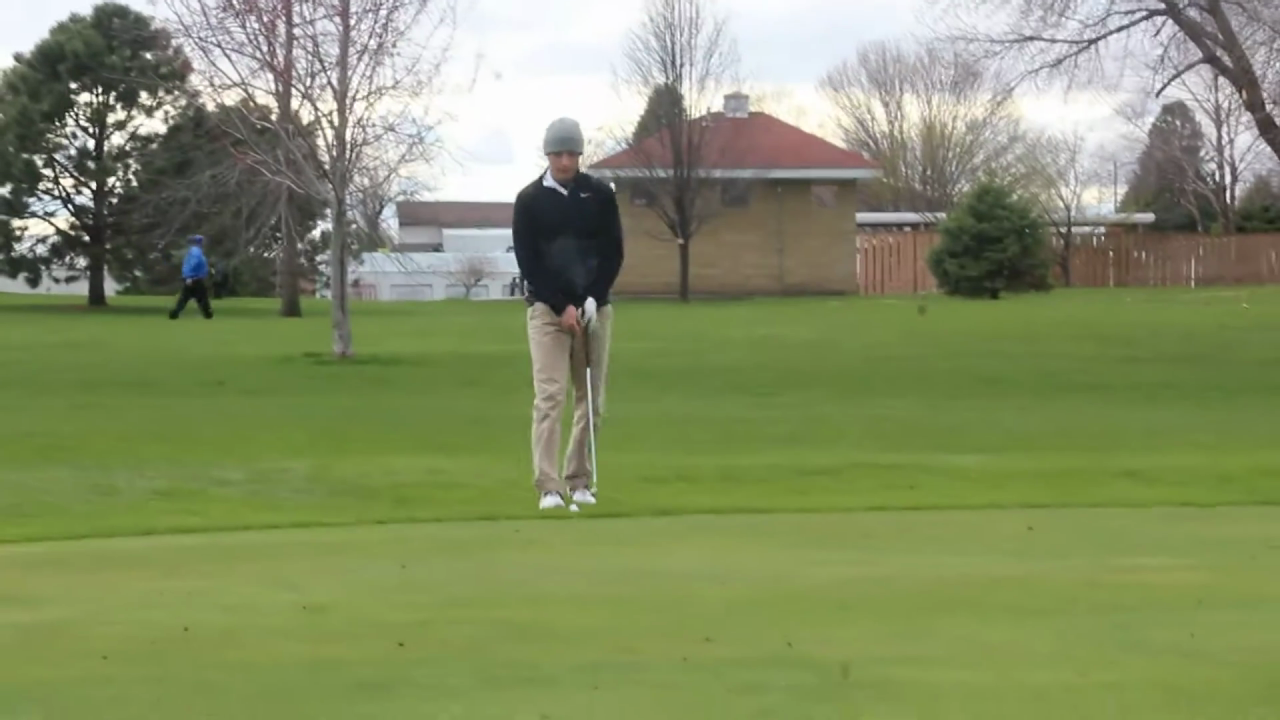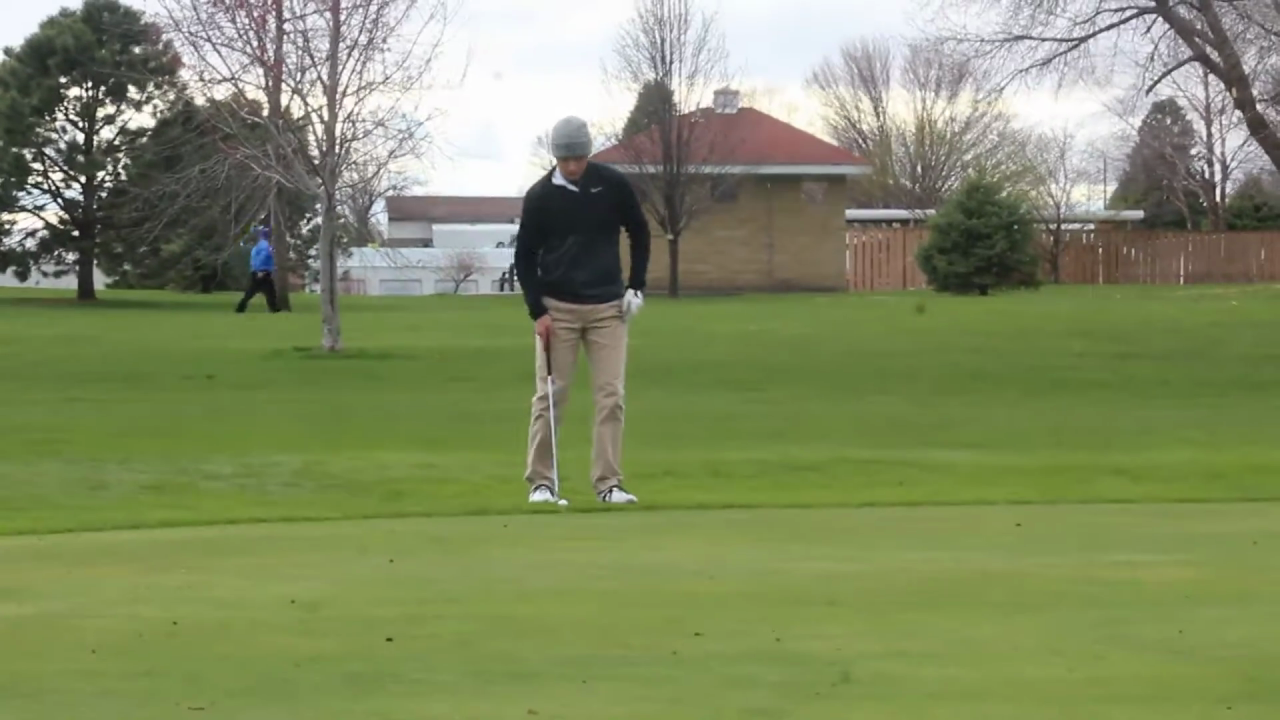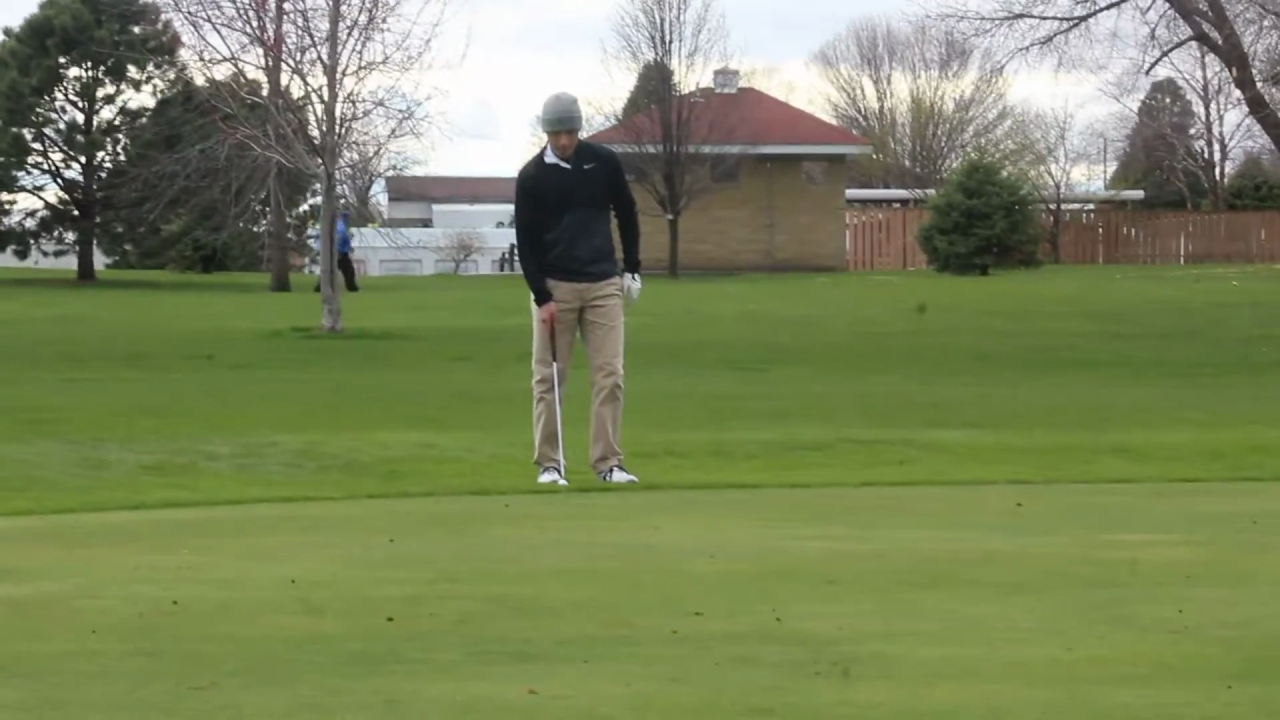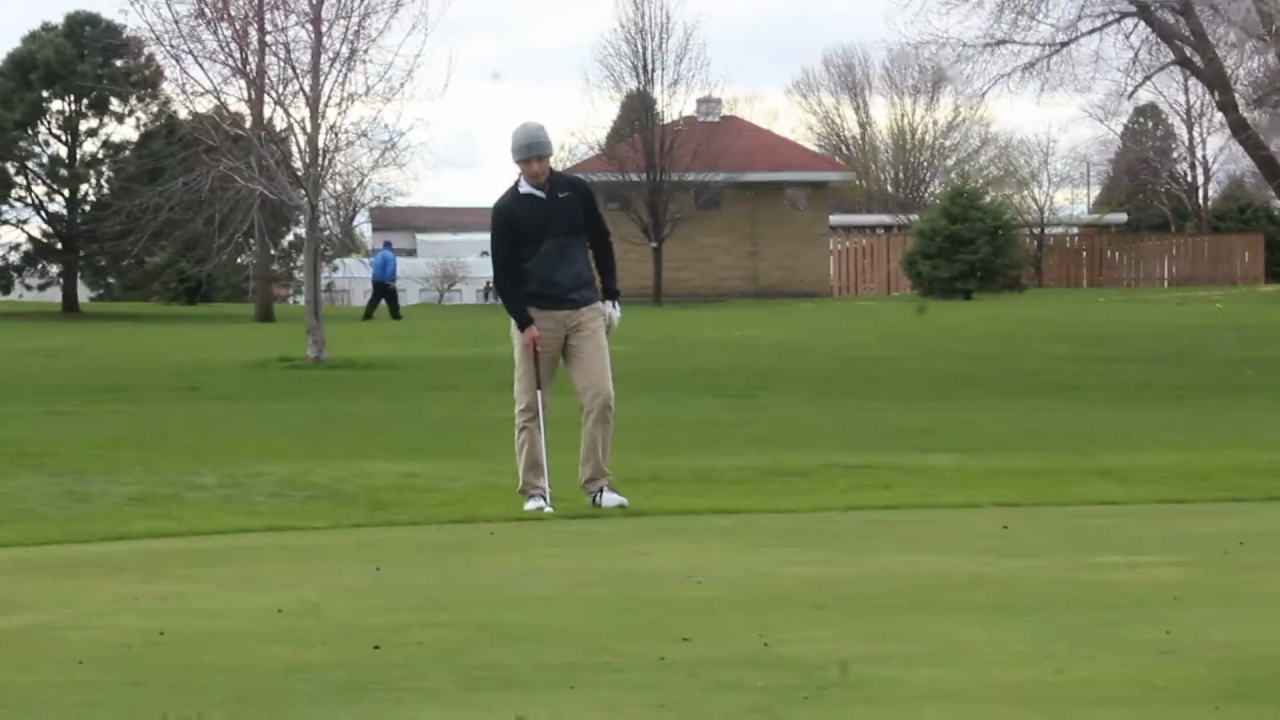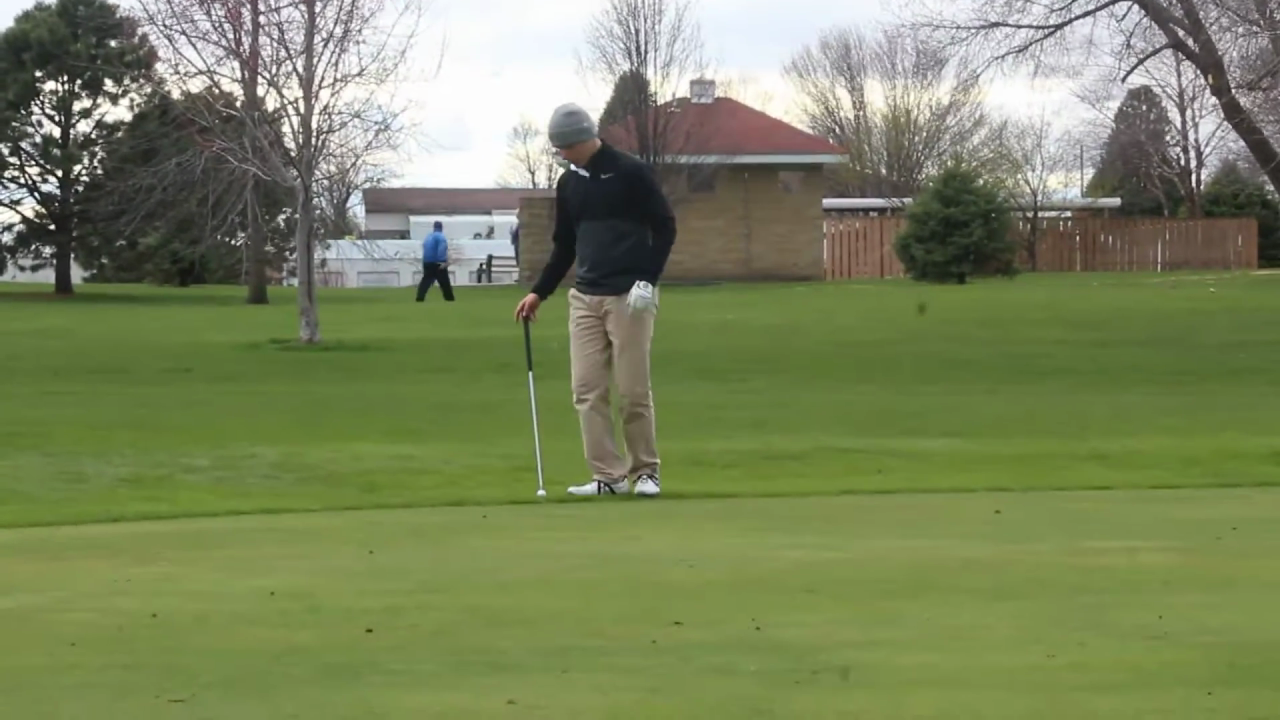
dt=1s
person 1, frame 1
left shoulder: (600, 193)
right shoulder: (529, 199)
left elbow: (614, 252)
right elbow: (527, 260)
left wrist: (594, 298)
right wrist: (562, 306)
left hip: (593, 308)
right hip: (547, 309)
left knee: (591, 400)
right knee: (550, 396)
left ankle: (579, 478)
right ankle: (549, 486)
person 1, frame 2
left shoulder: (614, 184)
right shoulder: (540, 196)
left elbow: (639, 234)
right elbow: (525, 256)
left wrist: (636, 285)
right wrist: (537, 311)
left hip: (607, 306)
right hip: (556, 307)
left knee: (610, 395)
right knee: (548, 394)
left ankle: (607, 482)
right ankle: (540, 480)
person 1, frame 3
left shoulder: (605, 161)
right shoulder: (531, 177)
left elbow: (627, 213)
right elbow: (526, 241)
left wrist: (632, 268)
right wrist: (541, 297)
left hip: (604, 284)
right hip: (554, 287)
left knee: (609, 375)
right knee: (547, 376)
left ankle: (608, 462)
right ankle: (548, 463)
person 1, frame 4
left shoulder: (577, 191)
right shoulder: (507, 208)
left elbow: (601, 243)
right elbow: (503, 272)
left wrist: (611, 296)
right wrist: (523, 323)
left hip: (585, 310)
right hip: (535, 315)
left knee: (600, 396)
right knee: (529, 406)
left ankle: (597, 484)
right ankle: (534, 490)
person 1, frame 5
left shoulder: (630, 170)
right shoulder: (568, 183)
left elbow: (664, 225)
left wrist: (647, 279)
right wrist: (539, 292)
left hip: (628, 295)
right hip: (584, 297)
left knee: (631, 387)
right knee: (587, 388)
left ankle: (645, 468)
right ankle: (609, 476)
